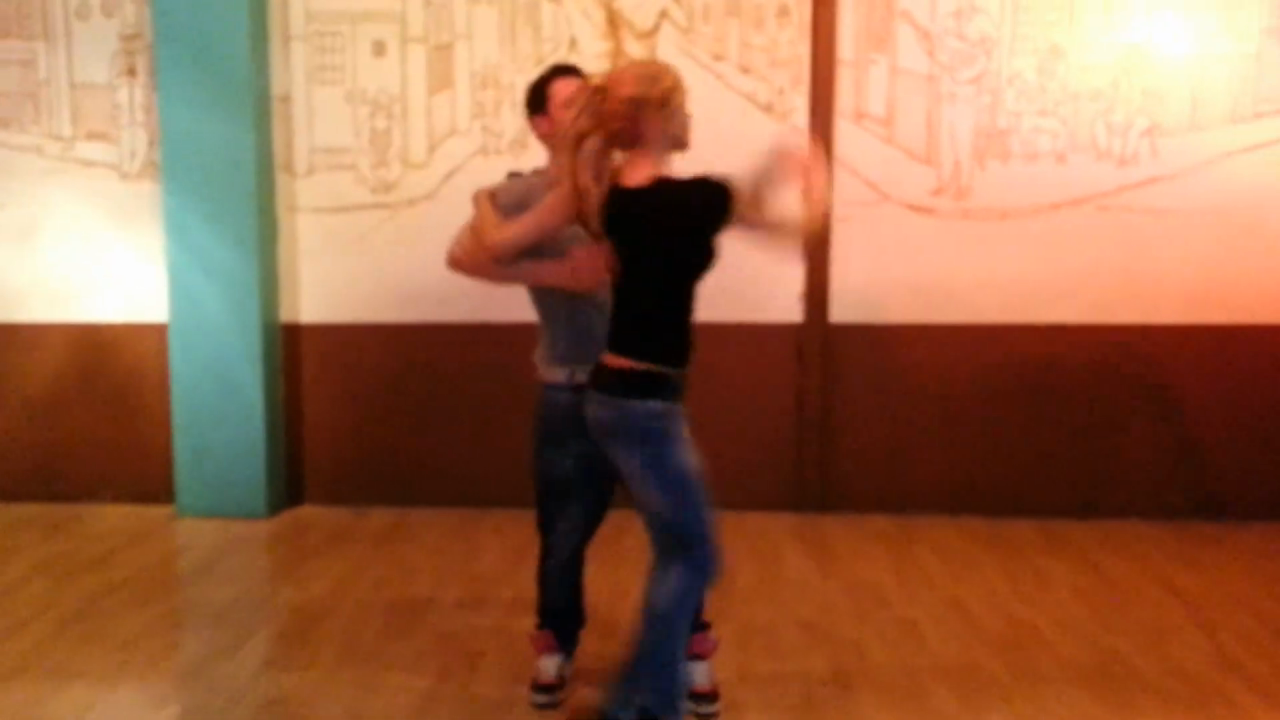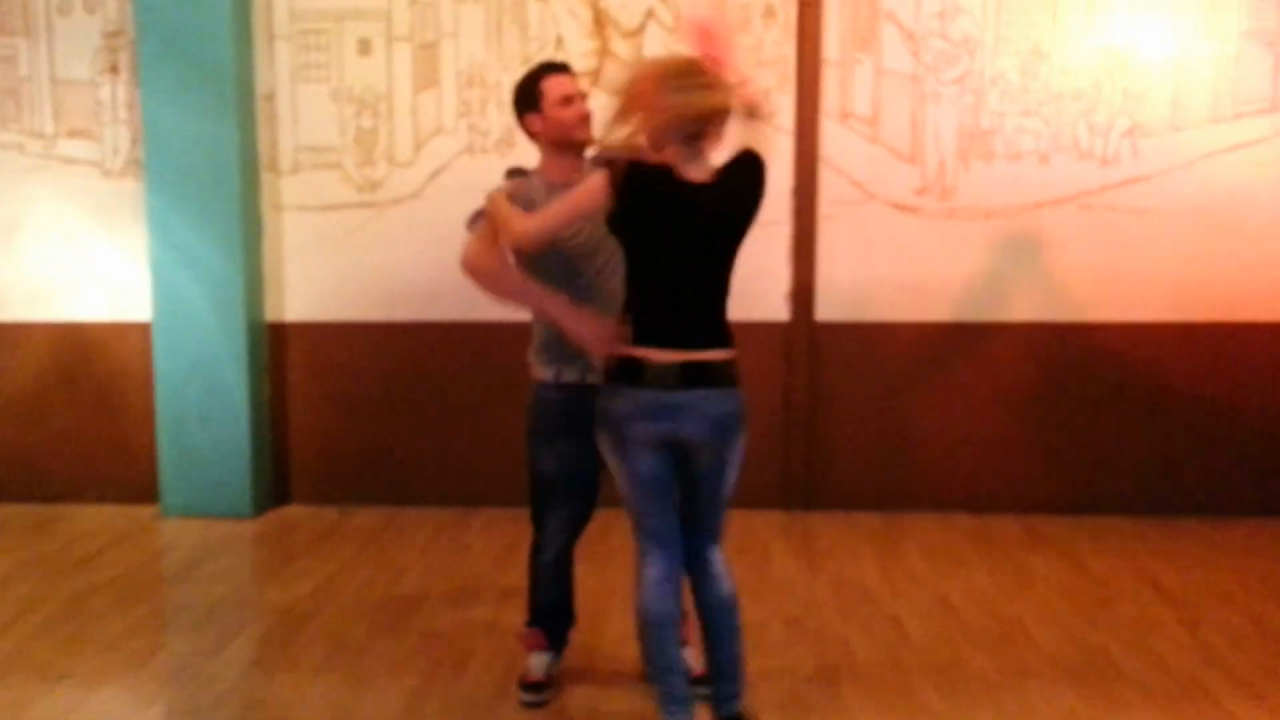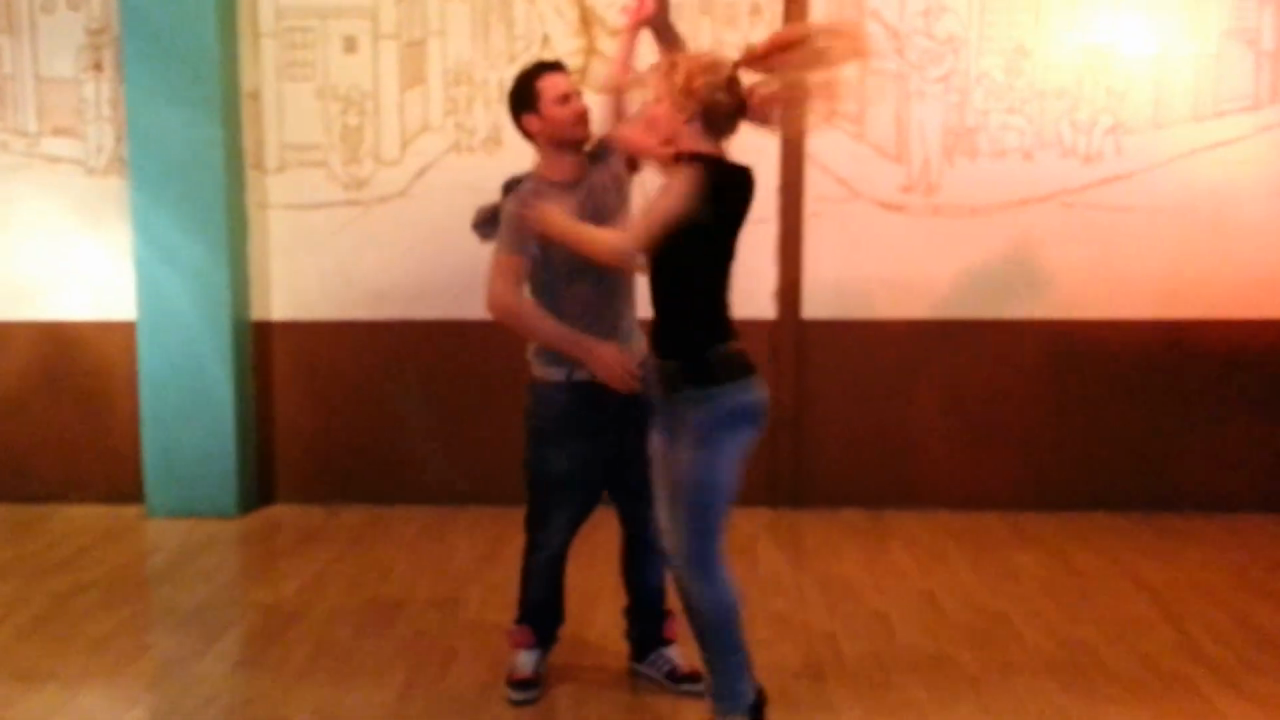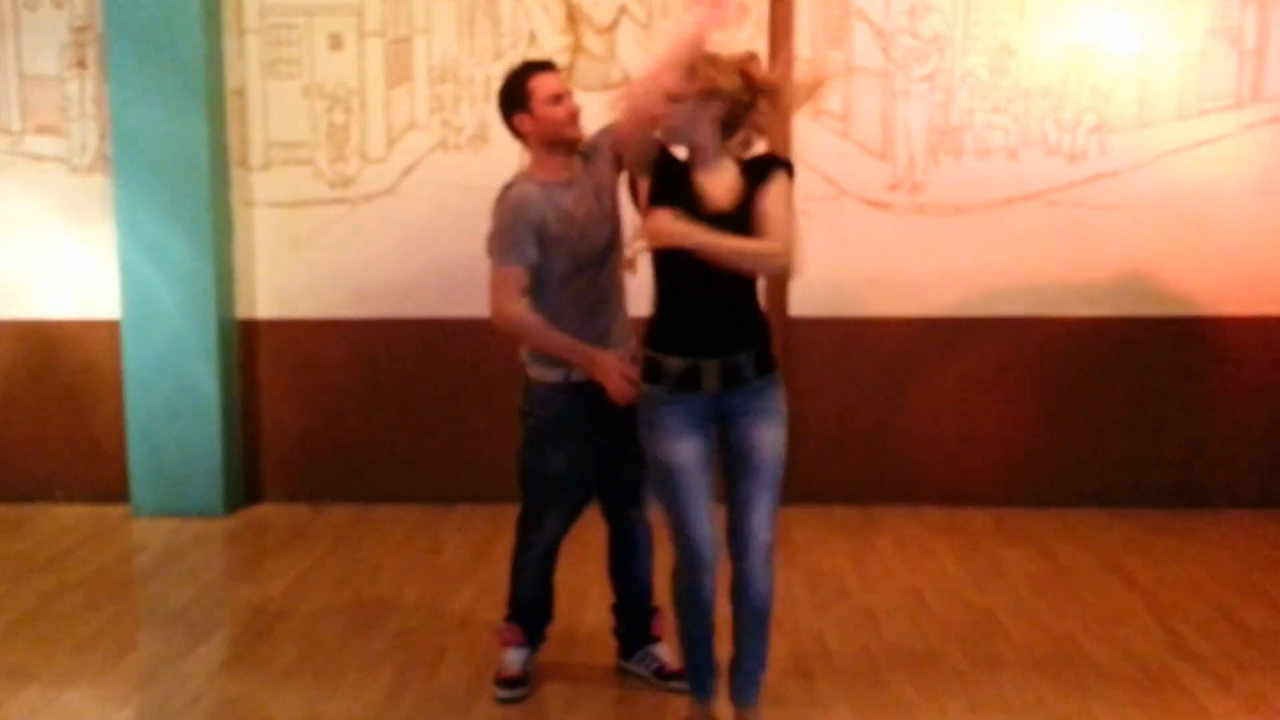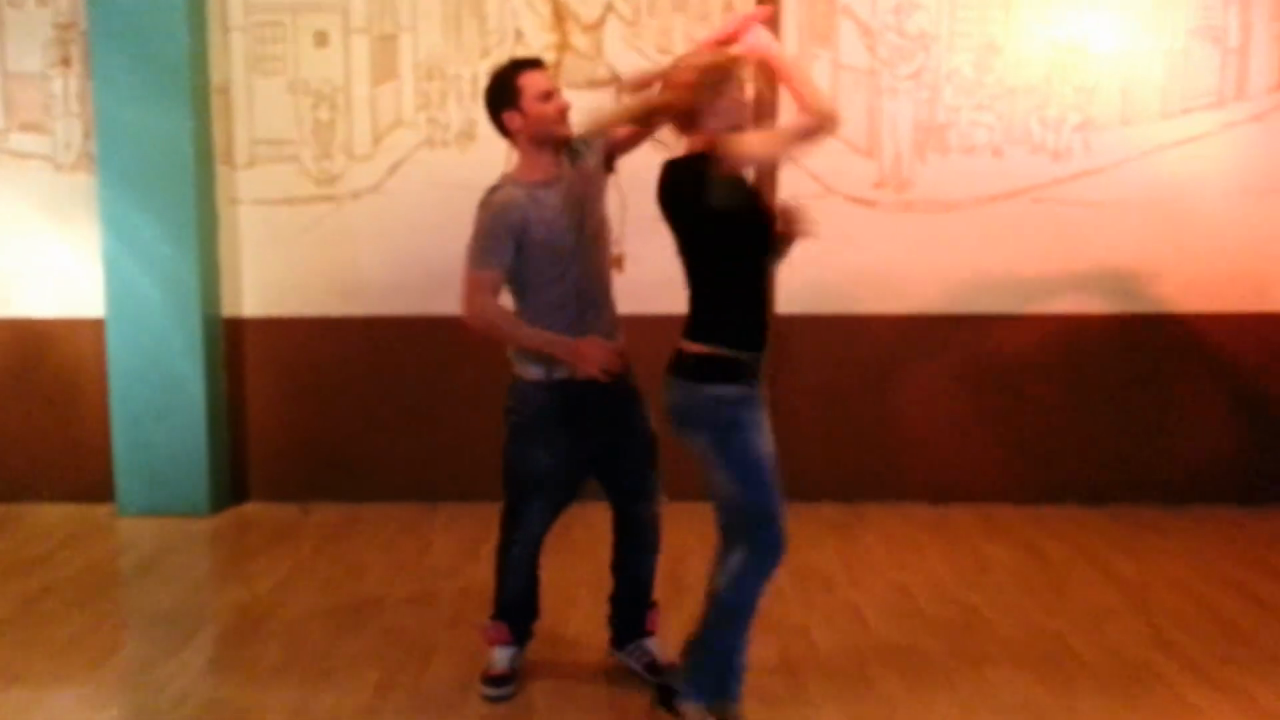
dt=0.1s
person 1, frame 1
left shoulder: (595, 188)
right shoulder: (691, 199)
left elbow: (499, 242)
right elbow: (802, 225)
left wrist: (485, 210)
right wrist: (808, 169)
left hip: (624, 394)
right hip: (640, 403)
left knee: (680, 557)
right knee: (690, 561)
person 1, frame 2
left shoulder: (628, 179)
right shoulder: (740, 180)
left elbow: (522, 235)
left wrist: (498, 206)
right wrist: (714, 78)
left hip: (637, 397)
right hip: (713, 398)
left knee: (659, 555)
right knee: (704, 550)
person 1, frame 3
left shoulder: (714, 177)
right shoulder: (707, 170)
left elbow: (619, 250)
left wrist: (553, 220)
left hip: (718, 395)
right hip: (686, 391)
left knee: (692, 556)
right knee: (687, 551)
person 1, frame 4
left shoulder: (767, 173)
right shoulder: (659, 174)
left elbow: (779, 257)
left wrist: (695, 235)
left hip: (749, 386)
right hip: (674, 390)
left knee: (755, 552)
right knee: (698, 553)
person 1, frame 5
left shoulder: (684, 171)
right shoulder: (709, 173)
right elbow: (816, 119)
left wrist: (776, 225)
left hip: (710, 383)
right hip: (719, 388)
left knee: (750, 543)
right knee: (760, 543)
person 2, frame 1
right shoulder: (525, 195)
right elbow: (463, 254)
right wrist: (550, 274)
right hip: (571, 391)
right knee: (565, 532)
left ankle: (690, 652)
right ankle: (556, 646)
person 2, frame 2
right shoulder: (523, 195)
right elbow: (479, 259)
right wrist: (567, 315)
right hip: (563, 390)
right knee: (556, 531)
left ankle: (674, 643)
right ankle: (545, 645)
person 2, frame 3
left shoulder: (607, 161)
right shoulder: (526, 199)
right elbow: (503, 299)
right wrist: (591, 352)
left hip: (629, 375)
right hip: (564, 390)
left knee: (646, 523)
right knee: (552, 529)
left ankle: (653, 644)
right ankle: (533, 643)
person 2, frame 4
left shoulder: (600, 158)
right shoulder: (519, 202)
left elbow: (655, 95)
right elbow: (508, 311)
right wrist: (591, 361)
left hip: (622, 376)
right hip: (560, 391)
left knee: (633, 523)
right knee: (544, 525)
left ankle: (638, 641)
right ankle: (521, 641)
person 2, frame 5
left shoulder: (588, 153)
right shoulder: (504, 204)
left elbow: (659, 103)
right elbow: (478, 307)
right wrist: (566, 351)
left hip: (608, 377)
right hip: (546, 390)
left knee: (639, 510)
right knee: (528, 523)
left ankle: (633, 636)
right ankle: (507, 640)
person 3, frame 1
left shoulder: (982, 22)
right shoulder: (952, 19)
left elbow: (984, 58)
right elbow: (936, 43)
right wrist: (915, 25)
left hip: (968, 94)
right hip: (949, 92)
left knee: (965, 140)
right knee: (946, 139)
left ankle: (964, 185)
right ankle: (946, 183)
person 3, frame 2
left shoulder: (965, 21)
right shoulder: (937, 19)
left elbow: (968, 56)
right elbow: (920, 43)
right wrist: (899, 25)
left hip: (952, 95)
right hip: (933, 91)
left knee: (949, 140)
right knee: (930, 138)
left ankle: (949, 185)
right ankle: (930, 182)
person 3, frame 3
left shoulder: (949, 20)
right shoulder: (920, 18)
left elbow: (953, 53)
right elbow: (904, 41)
right wrist: (884, 24)
left hip: (937, 92)
right hip: (917, 89)
left knee: (934, 137)
right knee: (915, 136)
left ankle: (934, 182)
right ankle: (915, 179)
person 3, frame 4
left shoulder: (934, 18)
right shoulder: (906, 17)
left elbow: (935, 54)
right elbow: (890, 40)
right wrist: (870, 23)
left hip: (921, 91)
right hip: (902, 88)
left knee: (919, 136)
right knee: (900, 134)
left ankle: (919, 180)
right ankle: (901, 178)
person 3, frame 5
left shoulder: (919, 16)
left elbow: (922, 51)
right elbow: (876, 37)
right wrist: (857, 20)
left hip: (907, 88)
right hip: (888, 86)
left knee: (905, 133)
right knee: (886, 131)
left ankle: (906, 178)
right ankle: (887, 175)
